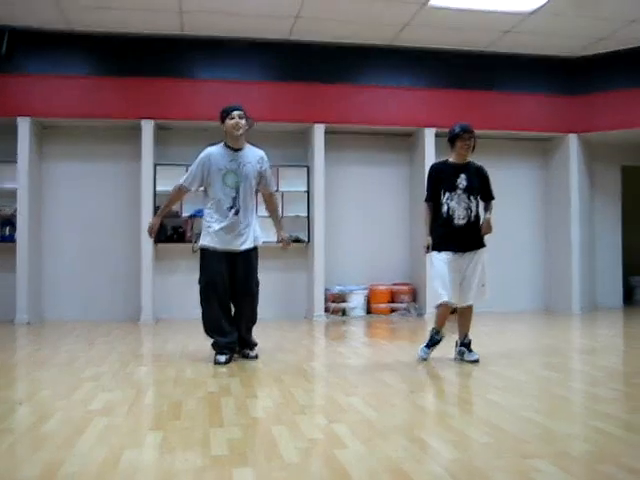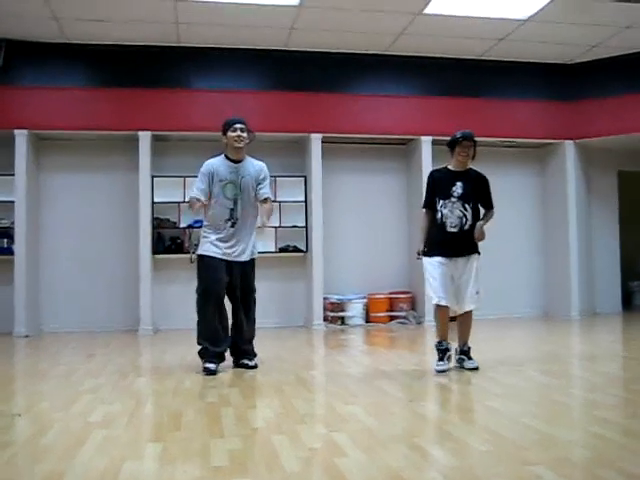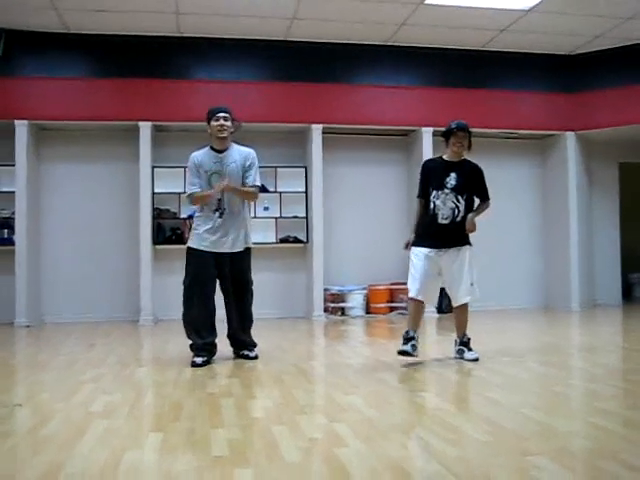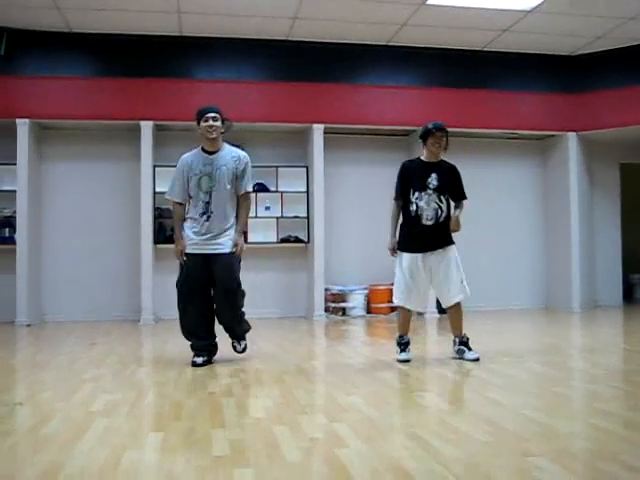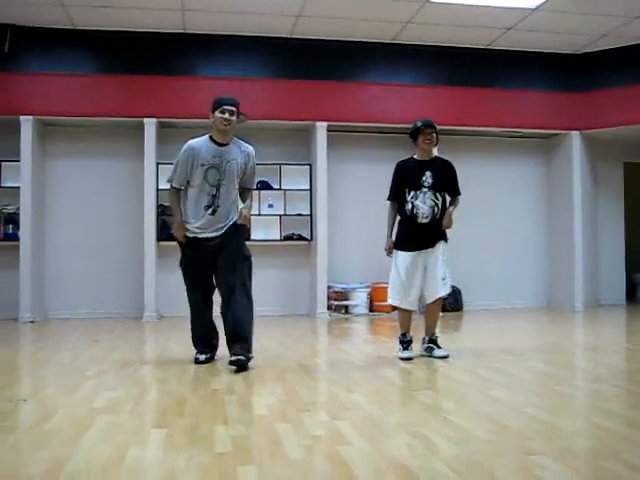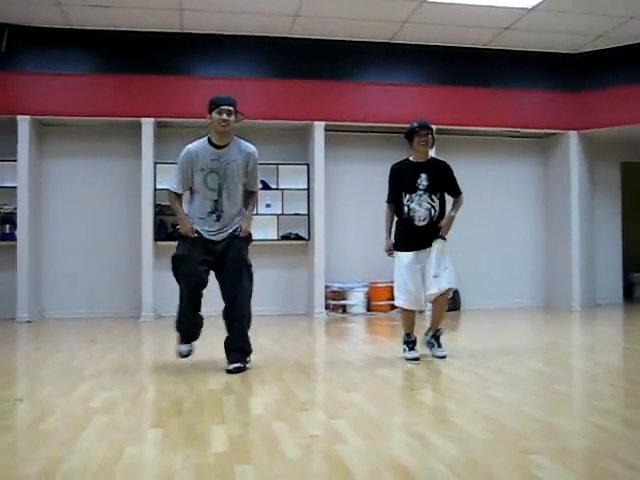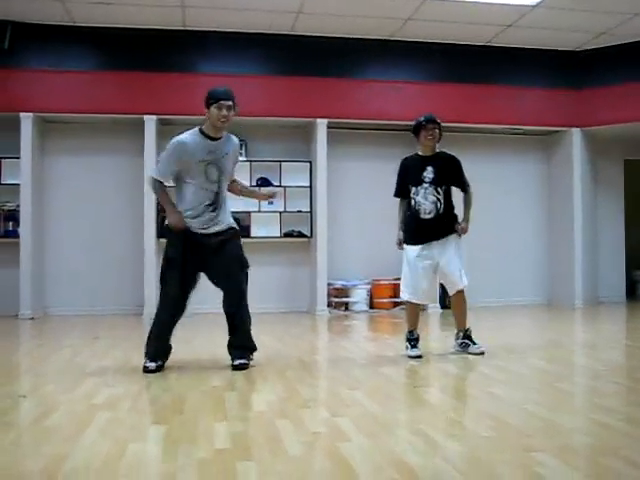
dt=0.3s
person 1, frame 1
left shoulder: (259, 157)
right shoulder: (209, 156)
left elbow: (268, 195)
right elbow: (183, 187)
left wrist: (279, 228)
right wrist: (160, 215)
left hip: (247, 239)
right hip: (214, 239)
left knee: (246, 294)
right knee: (214, 293)
left ankle: (244, 342)
right ankle: (224, 345)
person 1, frame 2
left shoulder: (259, 168)
right shoulder: (211, 166)
left elbow: (265, 201)
right elbow: (196, 198)
left wrist: (263, 217)
right wrist: (197, 205)
left hip: (245, 249)
right hip: (213, 247)
left knee: (244, 303)
right knee: (211, 299)
left ankle: (243, 352)
right ankle: (212, 354)
person 1, frame 3
left shoulder: (247, 155)
right shoulder: (196, 159)
left elbow: (253, 192)
right elbow: (193, 197)
left wrist: (232, 188)
right wrist: (215, 191)
left hip: (237, 240)
right hip: (202, 241)
left knee: (240, 294)
right knee: (198, 295)
left ankle: (243, 344)
right ankle: (203, 348)
person 1, frame 4
left shoulder: (239, 158)
right shoulder: (186, 161)
left elbow: (244, 198)
right elbow: (178, 202)
left wrist: (241, 233)
right wrist: (178, 237)
left hip: (226, 242)
right hip: (193, 244)
left knee: (229, 293)
right knee: (192, 299)
left ankle: (238, 330)
right ankle: (203, 348)
person 1, frame 5
left shoulder: (246, 152)
right shoulder: (192, 148)
right elbow: (176, 186)
left wrist: (246, 206)
right wrist: (178, 218)
left hip: (230, 230)
right hip: (195, 232)
left knee: (236, 289)
right knee: (199, 295)
left ankle: (240, 349)
right ankle: (205, 347)
person 1, frame 6
left shoulder: (248, 152)
right shoulder: (191, 152)
right elbow: (176, 192)
left wrist: (247, 217)
right wrist: (182, 218)
left hip: (233, 235)
right hip: (197, 234)
left knee: (238, 297)
right knee: (190, 285)
left ankle: (238, 354)
right ankle: (187, 334)
person 1, frame 7
left shoulder: (232, 145)
right shoulder: (182, 144)
right elbow: (159, 181)
left wrist: (256, 194)
right wrist: (171, 212)
left hip: (222, 231)
right hip: (185, 230)
left knee: (235, 290)
right knee: (173, 292)
left ankle: (241, 350)
right ankle: (157, 351)
person 2, frame 1
left shoulder: (479, 172)
right shoulder: (437, 170)
left elbow: (487, 202)
right elbow: (430, 205)
left wrist: (487, 217)
right wrist: (429, 235)
left hip: (473, 243)
right hip: (444, 243)
left knee: (468, 298)
right knee: (447, 296)
left ankle: (463, 344)
right ankle: (435, 335)
person 2, frame 2
left shoulder: (479, 179)
right shoulder: (436, 176)
left elbow: (489, 210)
right elbow: (428, 212)
left wrist: (481, 224)
right wrist: (423, 241)
left hip: (467, 250)
right hip: (437, 249)
left knee: (466, 303)
right knee: (442, 301)
left ankle: (463, 352)
right ankle: (442, 348)
person 2, frame 3
left shoulder: (473, 170)
right shoulder: (429, 166)
left elbow: (485, 201)
right elbow: (422, 201)
left wrist: (473, 215)
right wrist: (414, 232)
left hip: (458, 242)
right hip: (426, 240)
left knee: (461, 295)
right knee: (417, 291)
left ankle: (462, 343)
right ankle: (410, 339)
person 2, frame 4
left shoulder: (451, 171)
right shoulder: (408, 168)
left elbow: (459, 201)
right elbow: (398, 203)
left wrist: (455, 214)
right wrist: (393, 235)
left hip: (442, 243)
right hip: (411, 243)
left knee: (453, 295)
right knee: (406, 296)
left ankle: (460, 343)
right ankle: (403, 343)
person 2, frame 5
left shoulder: (445, 166)
right shoulder: (402, 168)
left elbow: (455, 196)
right elbow: (393, 204)
left wrist: (449, 211)
right wrist: (389, 236)
left hip: (436, 239)
right hip: (407, 241)
left knee: (436, 292)
right knee: (404, 295)
left ankle: (429, 340)
right ankle: (405, 341)
person 2, frame 6
left shoulder: (441, 168)
right shoulder: (398, 169)
left elbow: (458, 196)
right elbow: (391, 206)
left wrist: (450, 216)
right wrist: (388, 237)
left hip: (434, 239)
right hip: (406, 242)
left knee: (443, 288)
right knee: (407, 295)
left ankle: (433, 335)
right ankle: (409, 341)
person 2, frame 7
left shoulder: (450, 161)
right shoulder: (407, 164)
left elbow: (466, 191)
right elbow: (403, 200)
left wrist: (465, 220)
right wrist: (400, 231)
left hip: (446, 235)
right hip: (416, 238)
left knee: (458, 287)
right knee: (413, 292)
left ankle: (463, 337)
right ankle: (412, 338)
